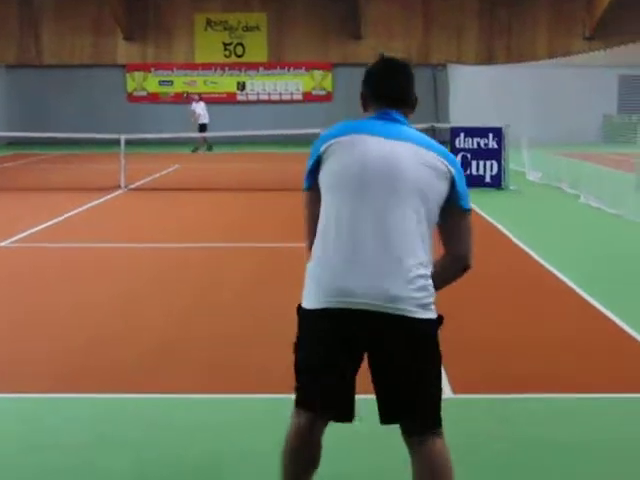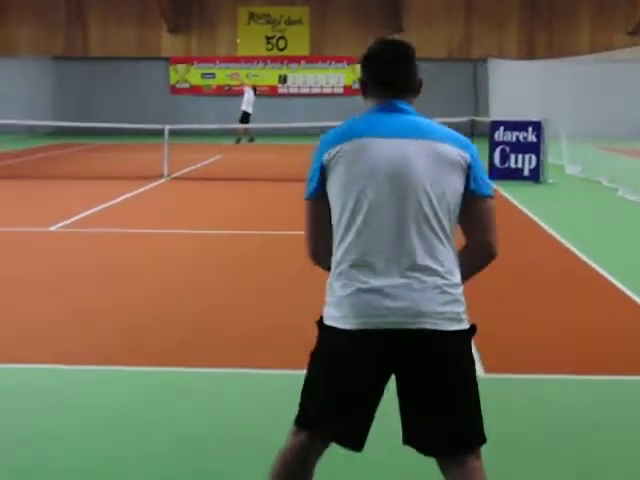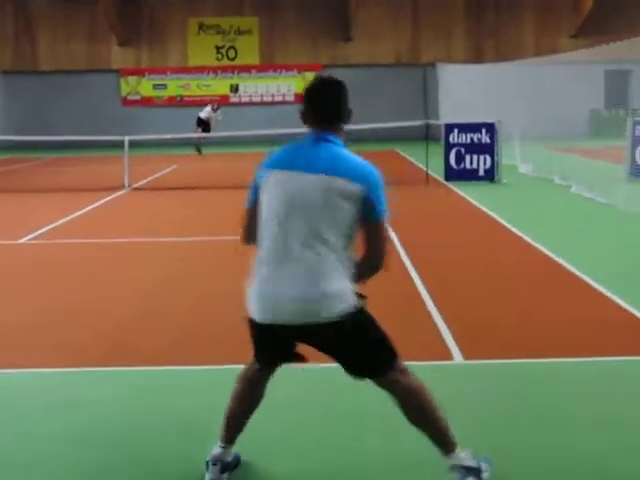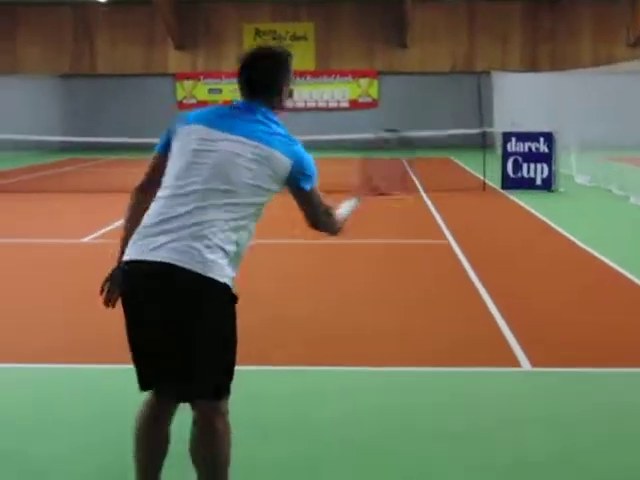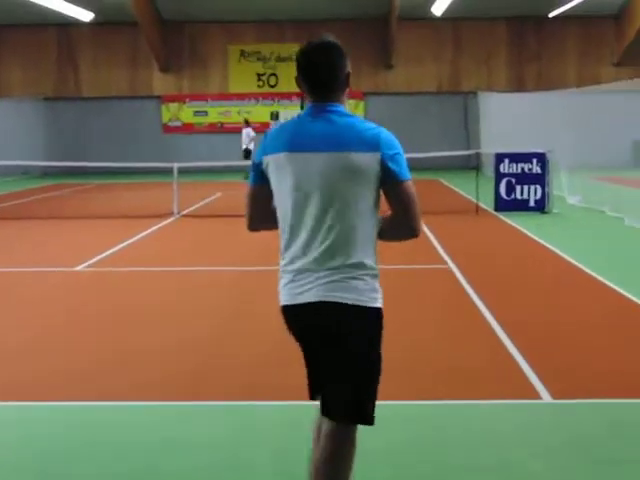
dt=1s
person 1, frame 1
left shoulder: (330, 142)
right shoulder: (443, 159)
right elbow: (461, 257)
left hip: (327, 301)
right hip: (407, 308)
left knee: (309, 416)
right knee: (423, 434)
person 1, frame 2
left shoulder: (333, 145)
right shoulder: (459, 147)
left elbow: (318, 251)
right elbow: (485, 247)
left hip: (352, 318)
right hip: (437, 321)
left knee: (306, 440)
person 1, frame 3
left shoulder: (269, 166)
right shoulder: (362, 172)
right elbow: (376, 258)
left hip: (268, 305)
right hip: (326, 305)
left knee: (261, 365)
right knee: (394, 375)
person 1, frame 4
left shoulder: (192, 120)
right shoulder: (288, 150)
left elbow: (142, 195)
right elbow: (320, 219)
left wrist: (123, 262)
right wrist: (335, 222)
left hip: (144, 265)
right hip: (202, 276)
left knee: (163, 395)
right knee: (210, 404)
person 1, frame 5
left shoulder: (273, 142)
right shoulder: (377, 141)
left elbow: (255, 220)
right elbow: (409, 225)
left hip: (296, 296)
right hip: (352, 297)
left knee: (337, 410)
right knee: (340, 420)
